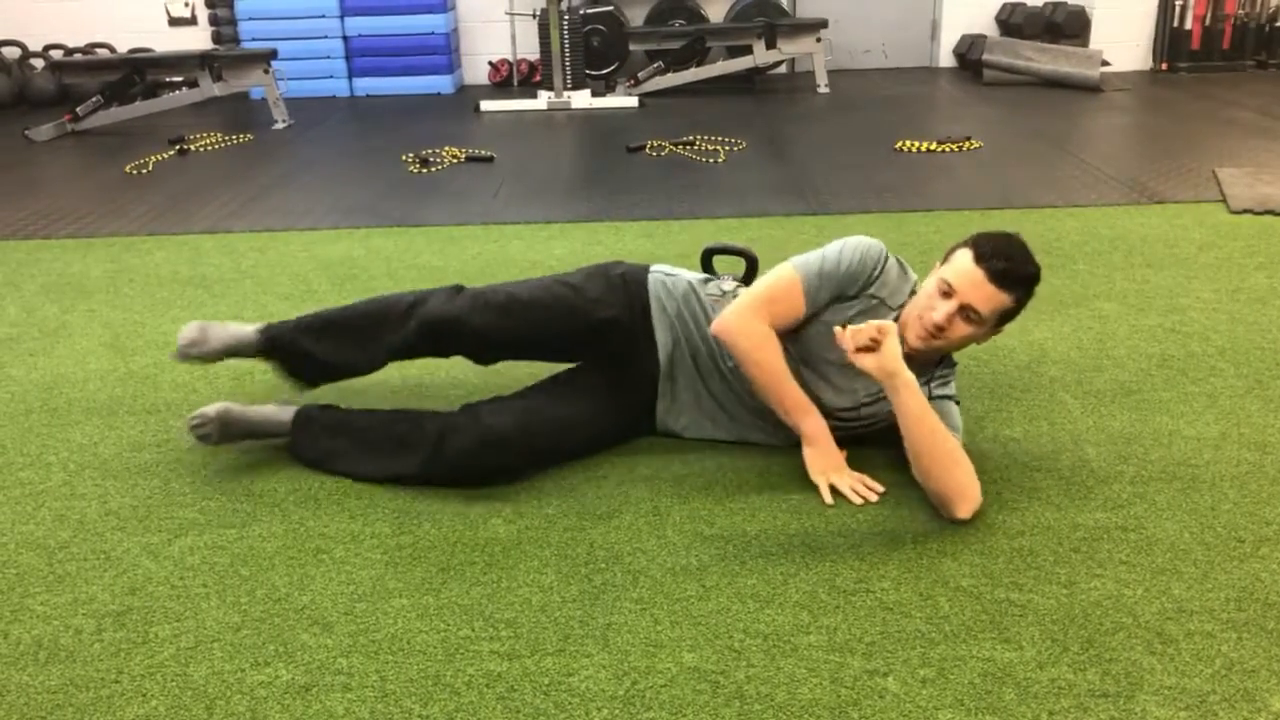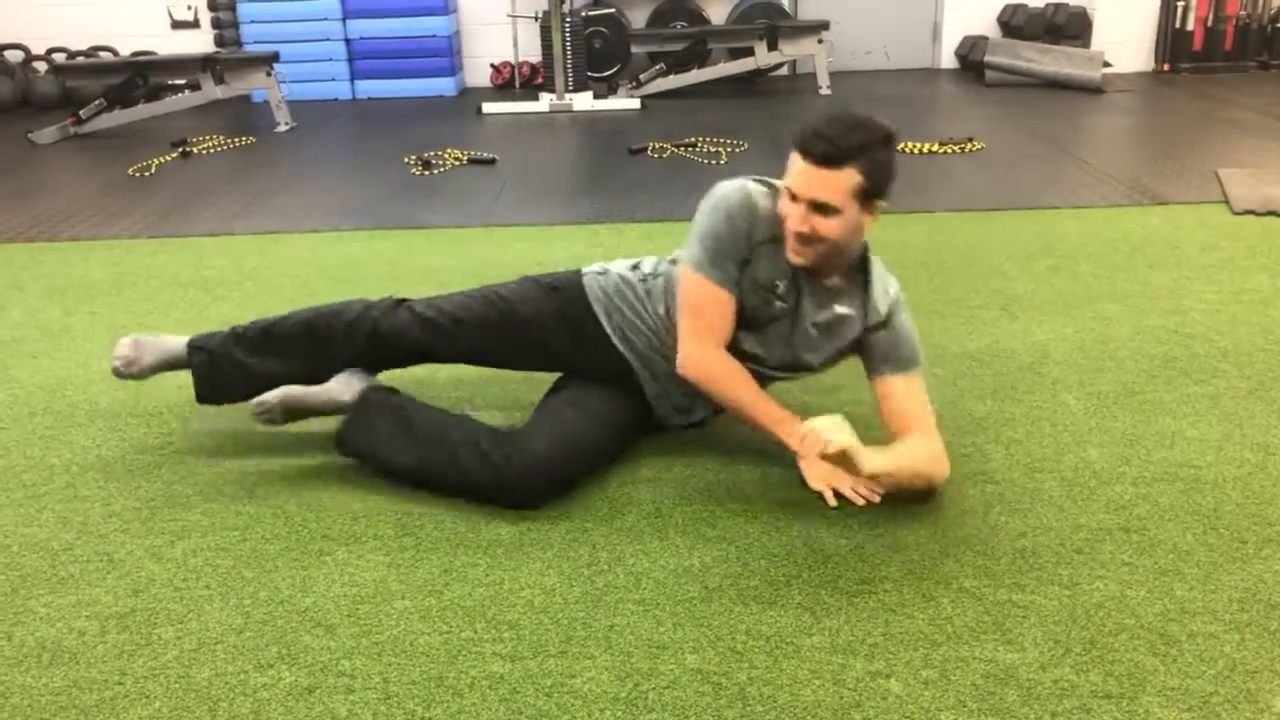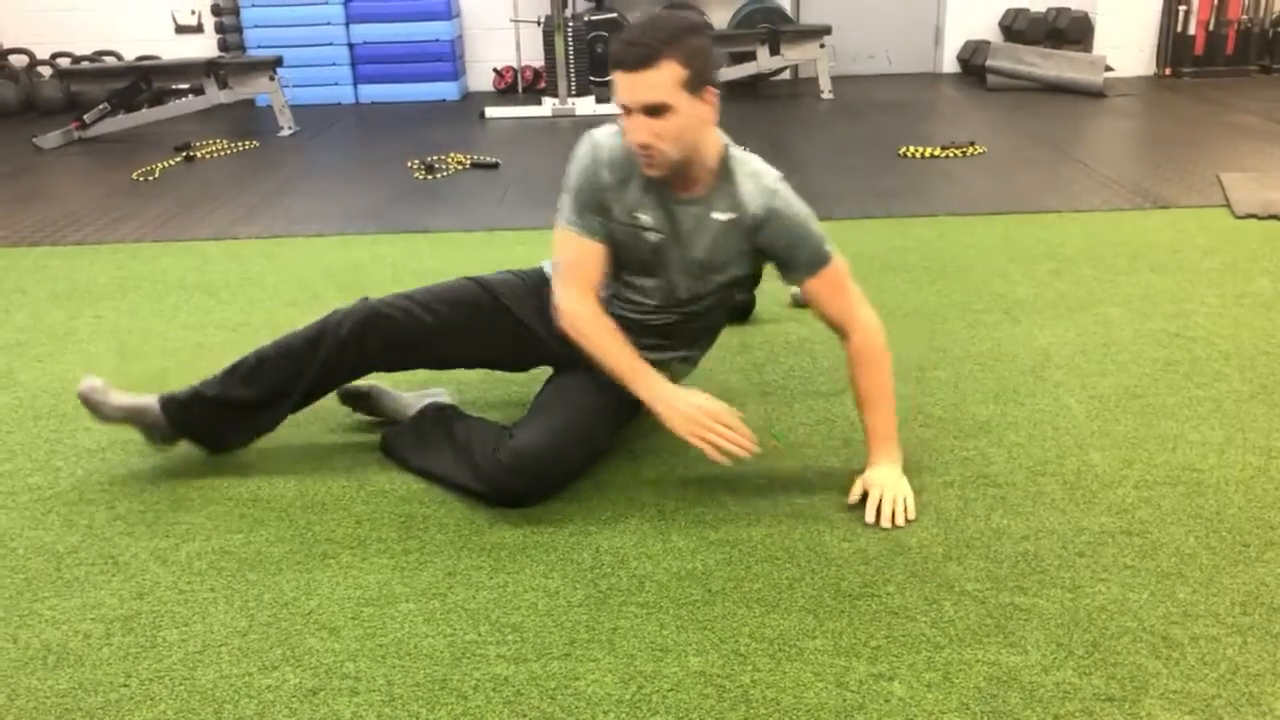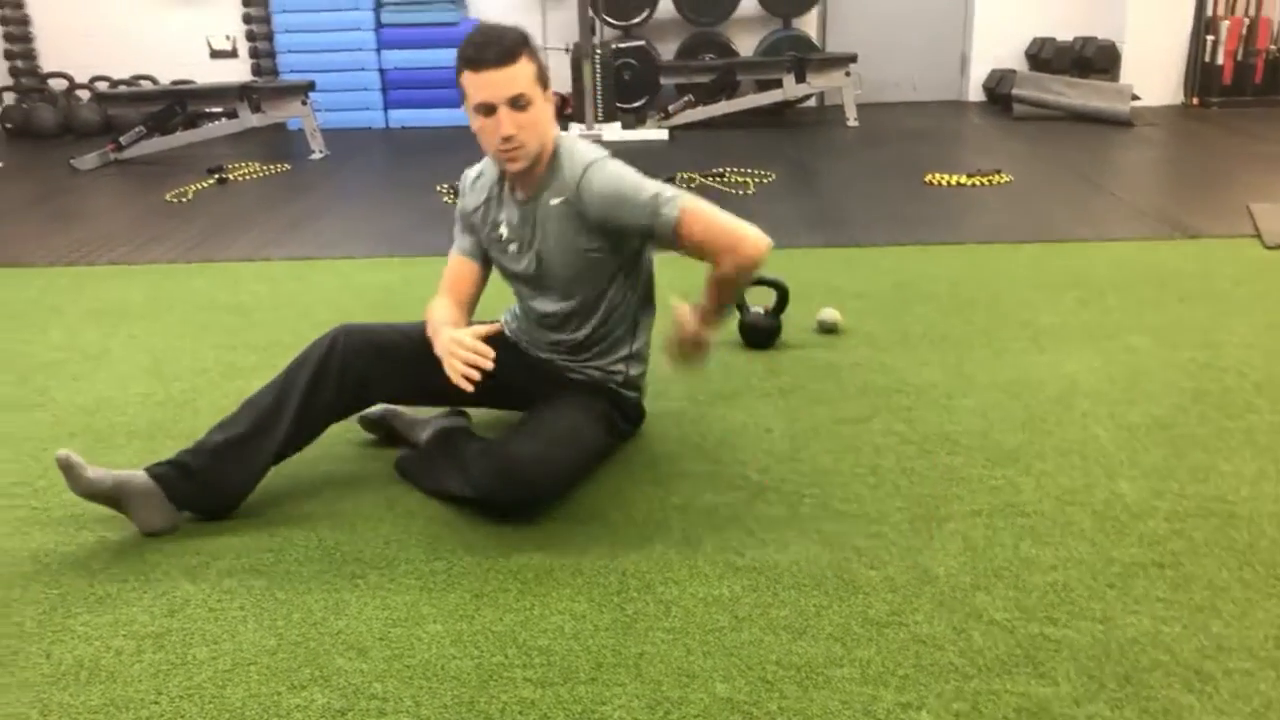
dt=0.4s
person 1, frame 1
left shoulder: (931, 394)
right shoulder: (869, 263)
left elbow: (959, 502)
right elbow: (737, 321)
left wrist: (897, 375)
right wrist: (813, 434)
left hip: (649, 402)
right hip: (647, 313)
left knee: (473, 447)
right knee: (462, 318)
left ankle: (289, 425)
right ankle: (274, 341)
person 1, frame 2
left shoulder: (876, 310)
right shoulder: (740, 207)
left elbow: (931, 456)
right elbow: (697, 355)
left wrist: (865, 460)
right wrist: (798, 440)
left hip: (640, 396)
right hip: (597, 310)
left knee: (525, 472)
right knee: (404, 329)
left ankle: (359, 407)
right ankle: (201, 355)
person 1, frame 3
left shoulder: (764, 205)
right shoulder: (603, 155)
left elbow: (858, 329)
right elbow: (576, 302)
left wrist: (885, 460)
right wrist: (664, 397)
left hip: (631, 363)
right hip: (561, 306)
left knee: (521, 471)
right knee: (374, 323)
left ankle: (417, 418)
right ankle: (184, 416)
person 1, frame 4
left shoulder: (596, 184)
right shoulder: (479, 187)
left elbow: (746, 246)
right elbow: (449, 300)
left wrist: (702, 321)
right wrist: (446, 338)
left hip: (595, 388)
right hip: (520, 350)
left knee: (512, 480)
right knee: (348, 349)
left ankle: (434, 438)
right ankle: (175, 488)
